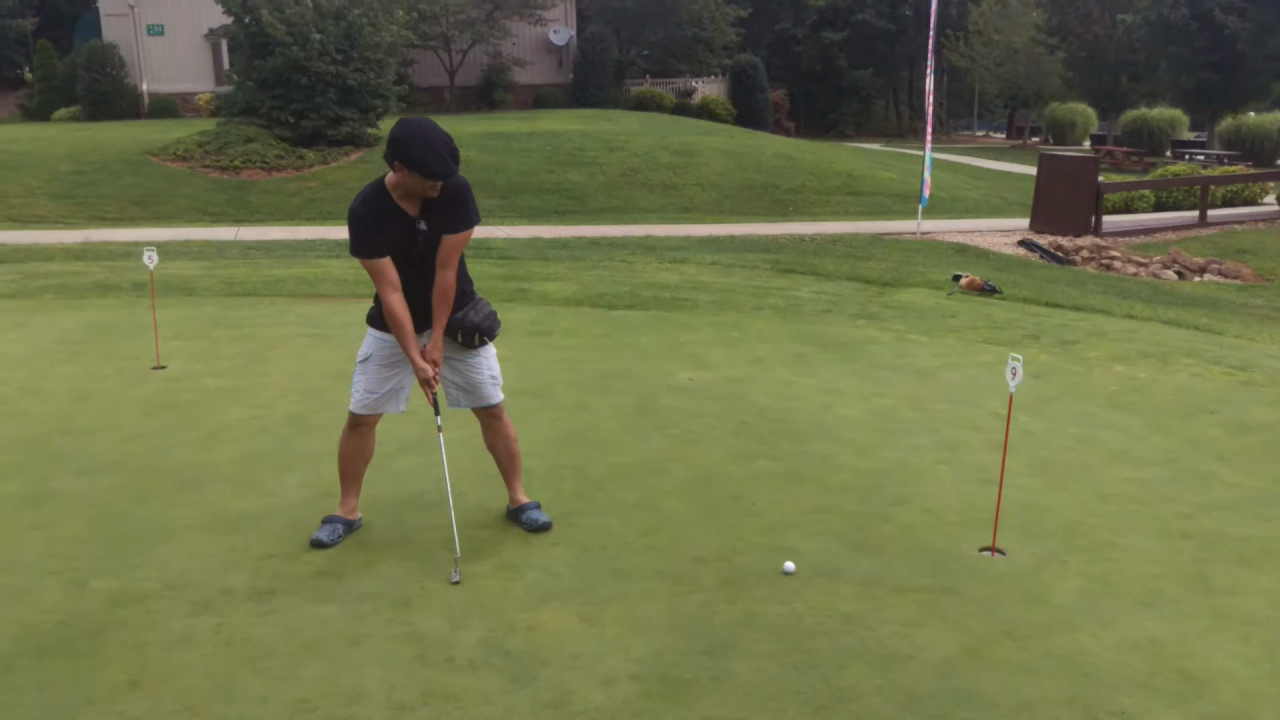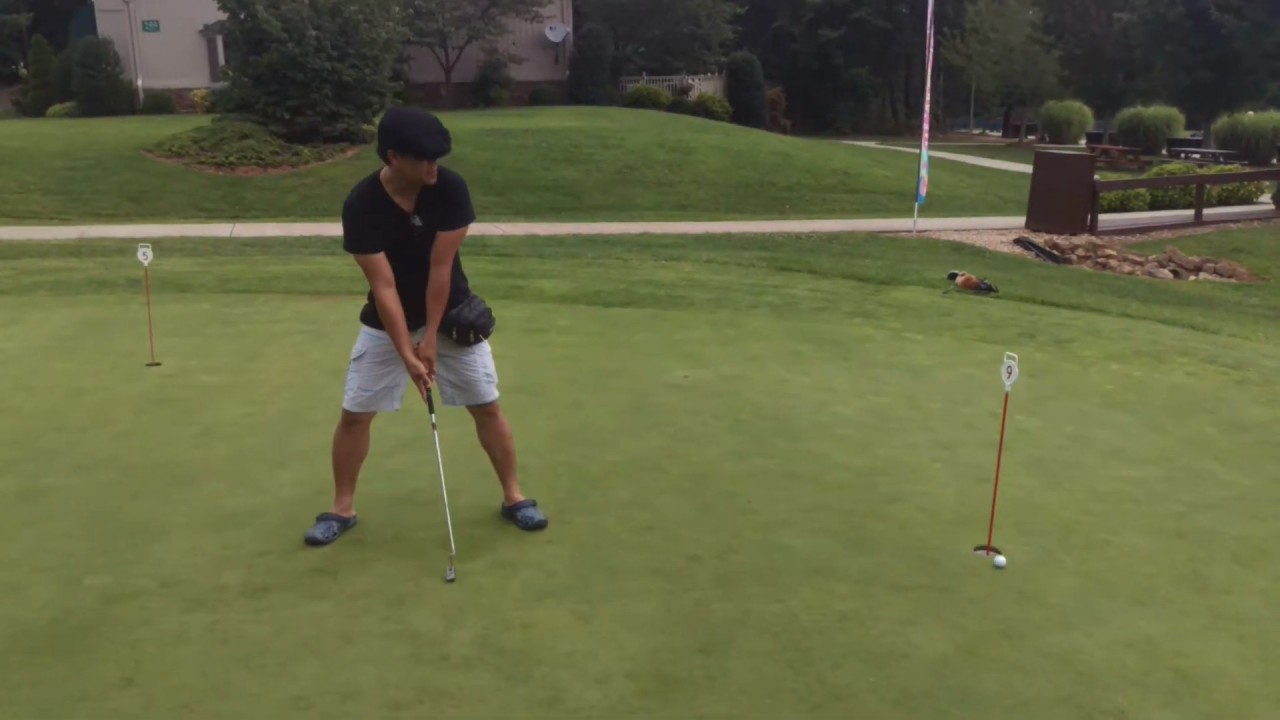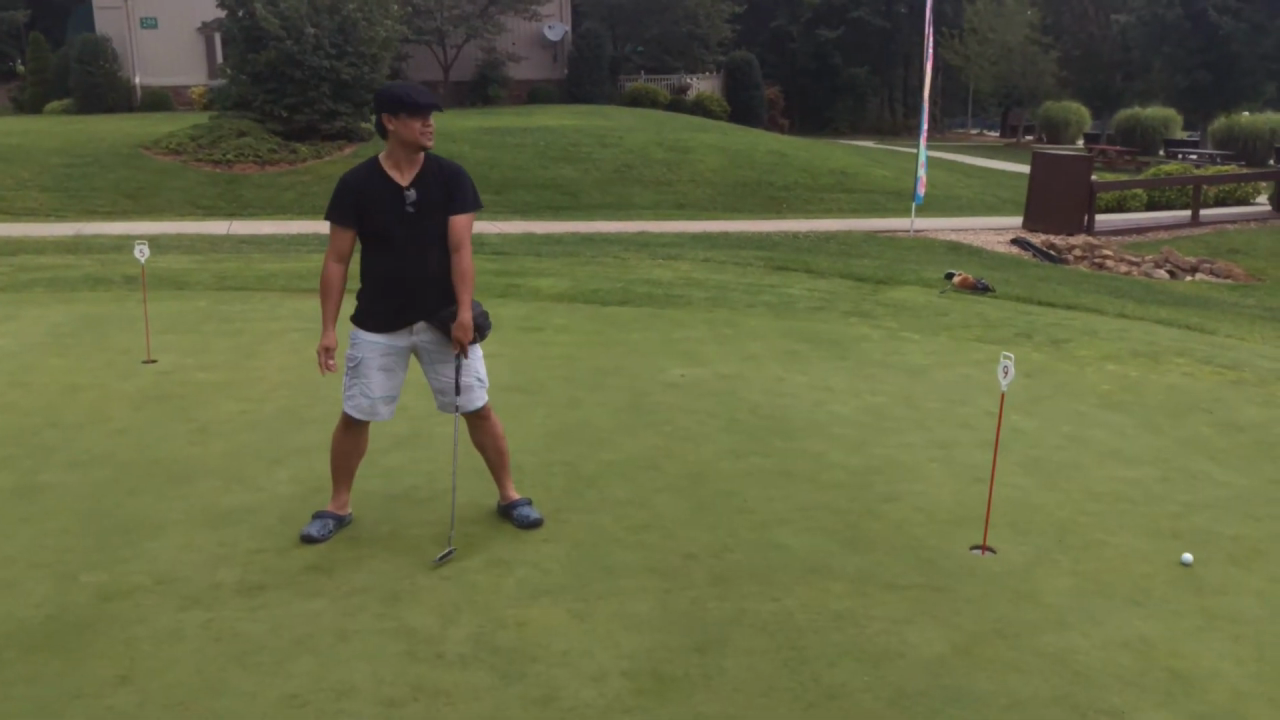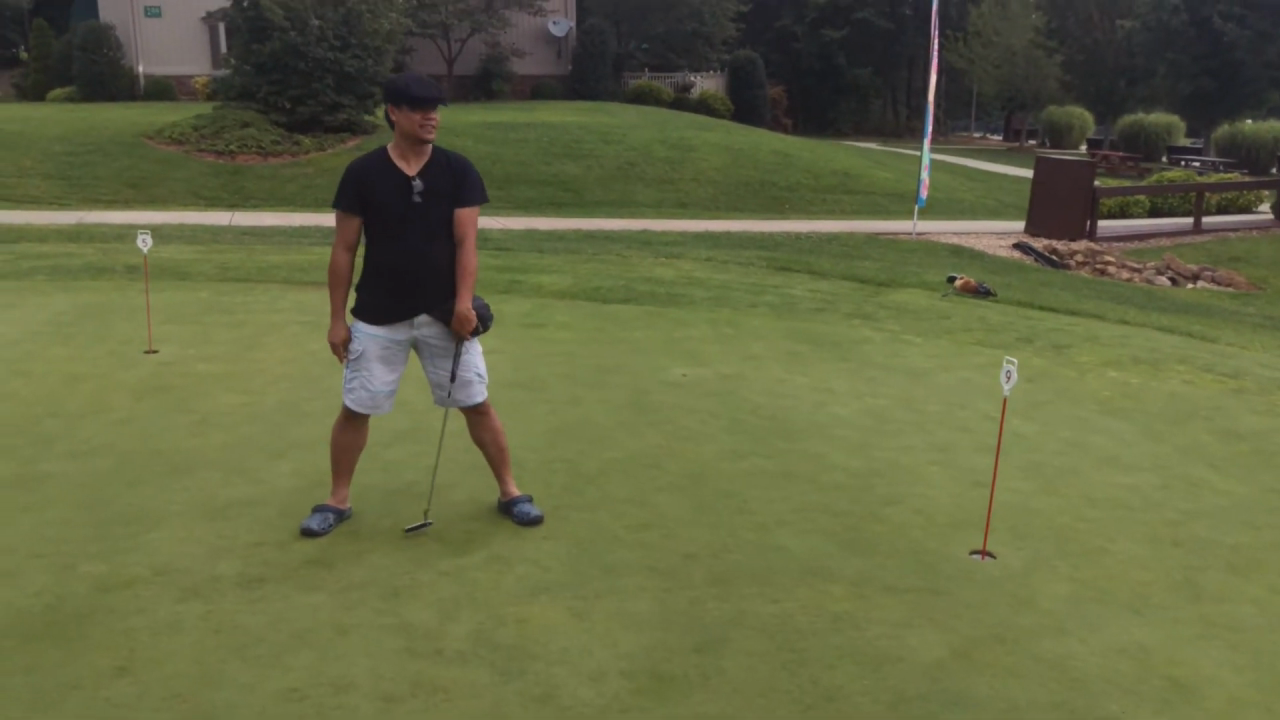
dt=0.5s
person 1, frame 1
left shoulder: (456, 191)
right shoulder: (366, 210)
left elbow: (447, 270)
right elbow: (390, 290)
left wrist: (437, 339)
right wrist: (414, 357)
left hip: (456, 316)
right hip: (393, 324)
left knee: (492, 408)
right knee: (361, 415)
left ankle: (518, 499)
right ankle: (347, 511)
person 1, frame 2
left shoulder: (450, 188)
right shoulder: (361, 205)
left elbow: (441, 268)
right elbow: (383, 287)
left wrist: (431, 336)
right wrist: (407, 355)
left hip: (450, 314)
right hip: (387, 323)
left knee: (487, 406)
right knee: (354, 413)
left ankle: (513, 496)
right ankle: (342, 508)
person 1, frame 3
left shoulder: (451, 177)
right shoulder: (355, 184)
left elbow: (460, 250)
right elbow: (337, 261)
left wrist: (464, 312)
right wrist: (329, 329)
left hip: (442, 318)
right hip: (377, 325)
left knee: (477, 408)
right knee: (354, 416)
left ankle: (508, 494)
right ankle: (339, 506)
person 1, frame 4
left shoulder: (457, 170)
right shoulder: (362, 173)
left elbow: (465, 243)
right elbow: (344, 250)
left wrist: (463, 302)
right wrist: (337, 317)
left hip: (442, 313)
right hip: (376, 319)
left knee: (476, 404)
right knee: (355, 408)
left ankle: (509, 492)
right ankle: (338, 500)
